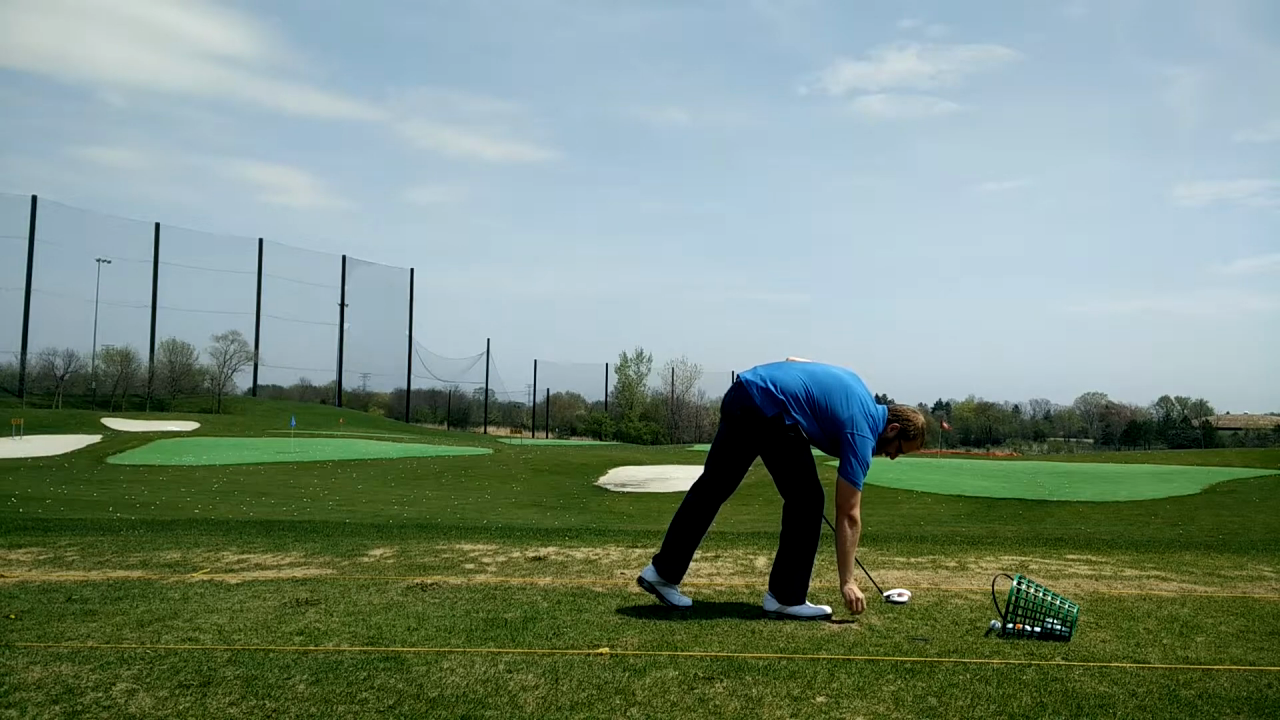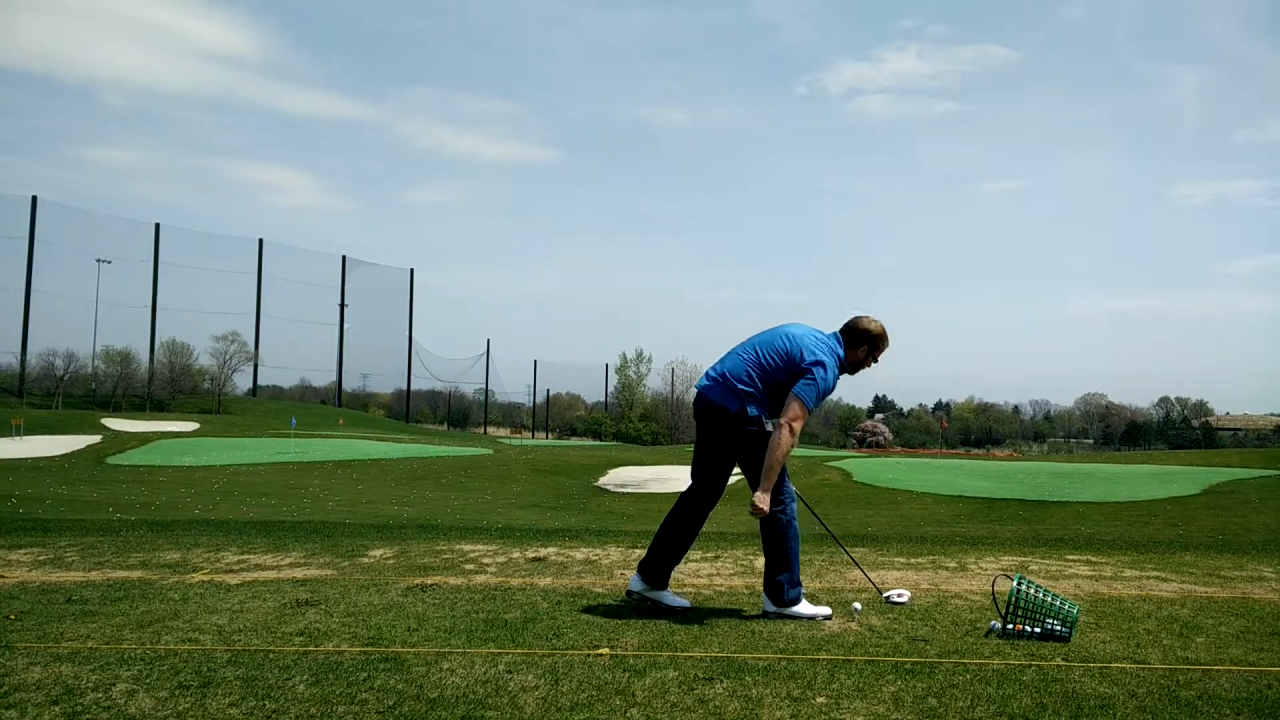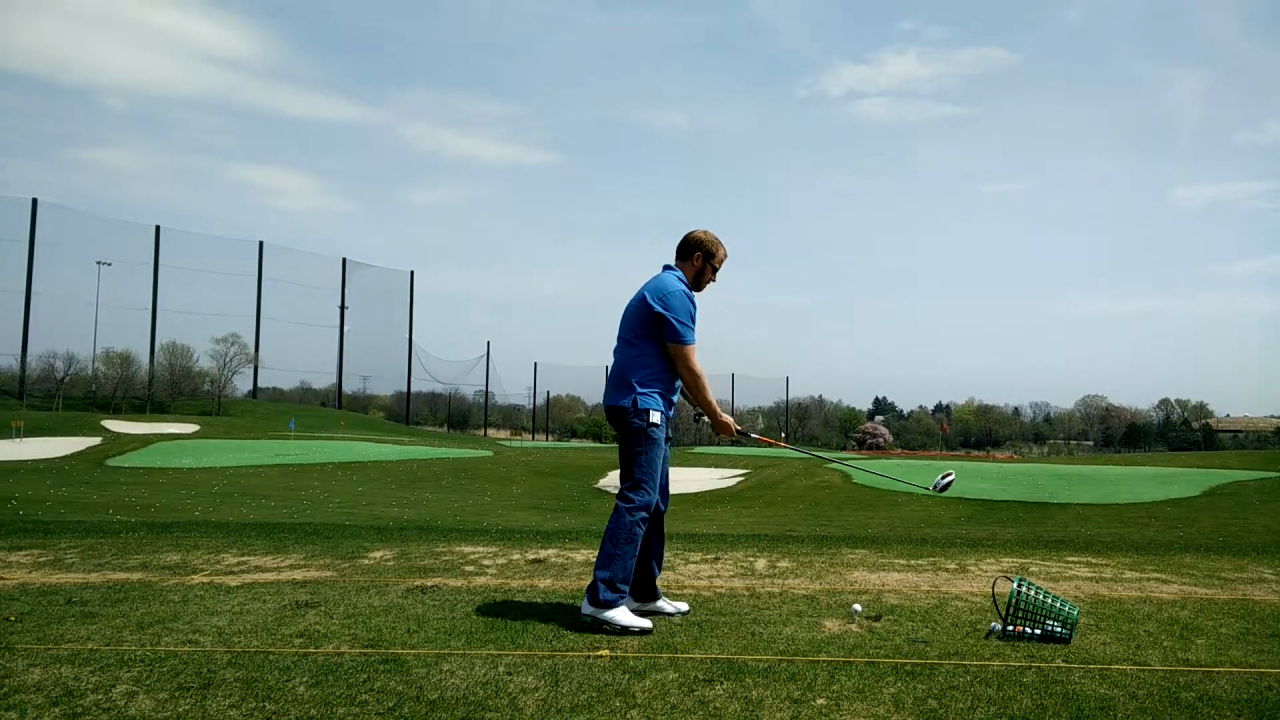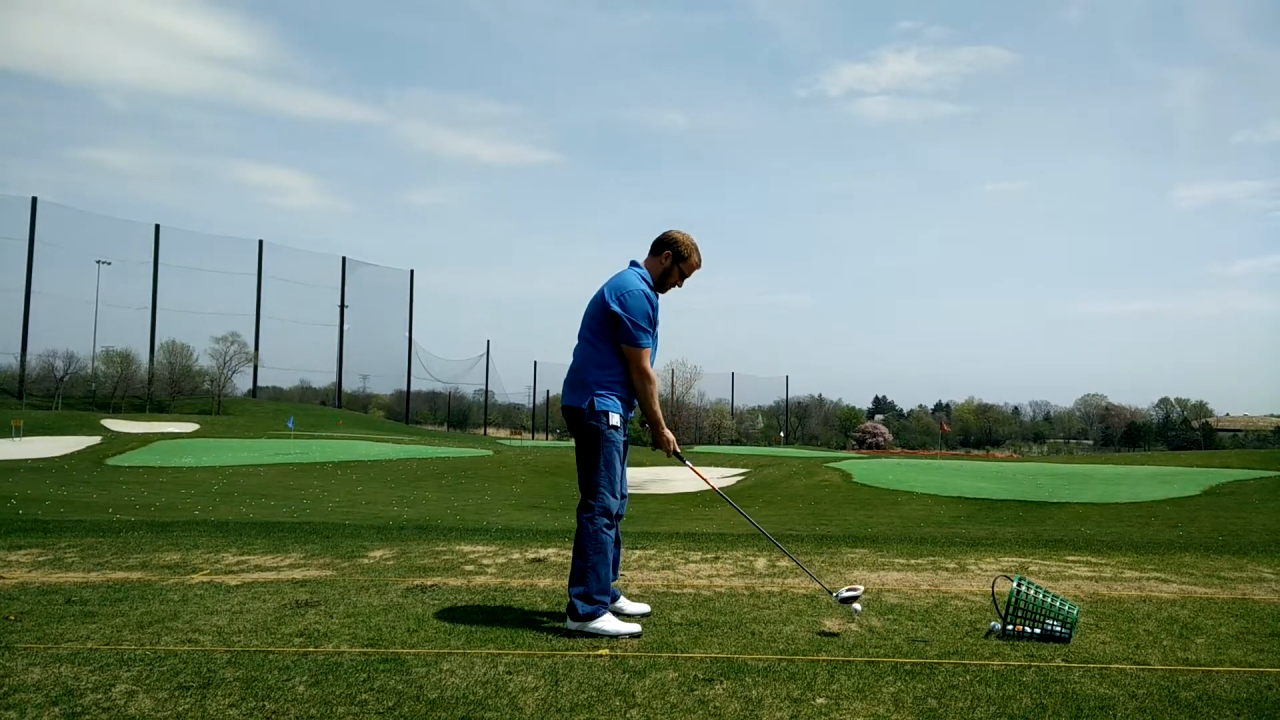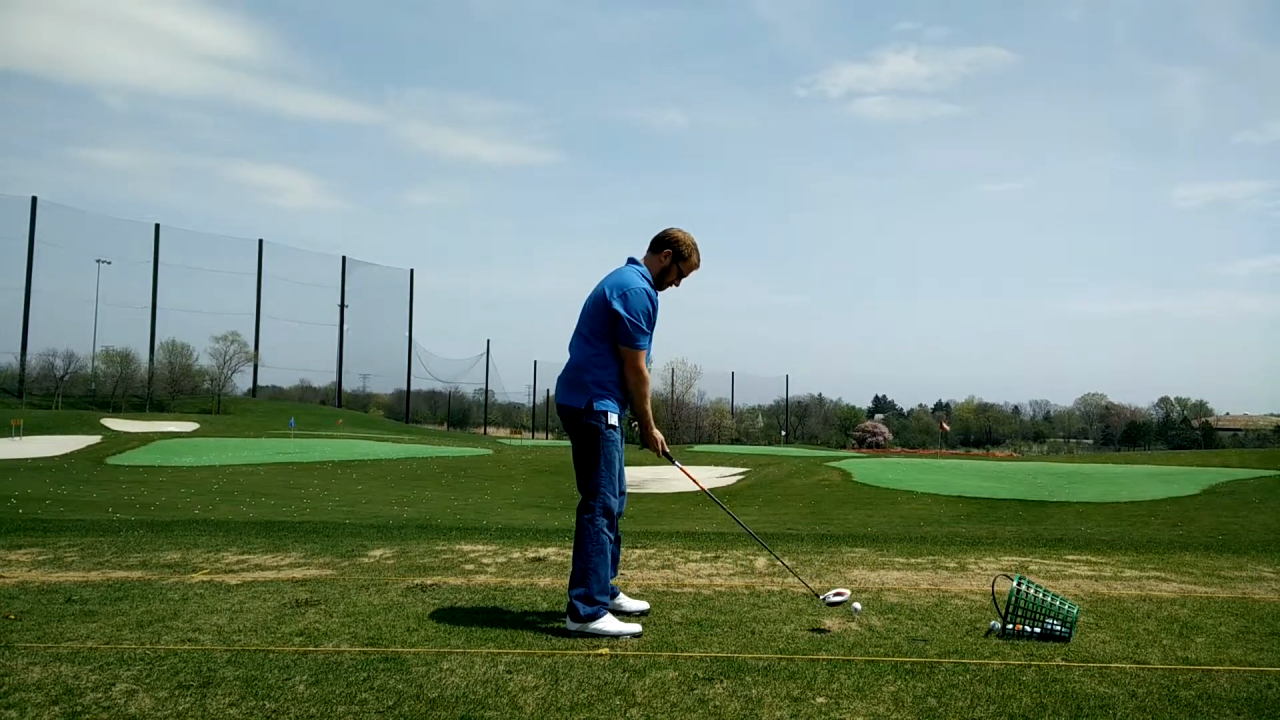
dt=1s
person 1, frame 1
left shoulder: (859, 394)
right shoulder: (861, 432)
left elbow: (793, 361)
right elbow: (848, 515)
right wrist: (848, 581)
left hip: (742, 394)
right hip: (771, 412)
left knee: (711, 488)
right knee: (806, 501)
left ankle: (662, 572)
right ankle: (786, 597)
person 1, frame 2
left shoulder: (812, 336)
right shoulder: (824, 365)
right elbow: (788, 427)
right wrist: (765, 489)
left hip: (710, 398)
right hip: (737, 409)
left knee: (702, 493)
right knee: (780, 498)
left ankle: (648, 578)
right ankle: (783, 597)
person 1, frame 3
left shoulder: (662, 287)
right shoulder: (675, 292)
right elbow: (688, 367)
left wrist: (703, 409)
right wrist: (715, 414)
left hip: (639, 405)
right hip: (641, 406)
left knee: (653, 501)
right knee: (638, 499)
left ankle: (643, 592)
right ankle: (604, 597)
person 1, frame 4
left shoulder: (633, 287)
right shoulder: (636, 291)
left elbow: (641, 369)
right elbow: (640, 371)
left wrist: (655, 423)
right wrist: (659, 427)
left hip: (601, 405)
right hip: (598, 406)
left knee: (611, 503)
right knee: (601, 505)
left ankle: (603, 593)
right ankle: (585, 609)
person 1, frame 5
left shoulder: (624, 279)
right shoulder: (638, 290)
right elbow: (635, 371)
left wrist: (643, 421)
right wrist: (648, 427)
left hip: (589, 401)
right hip: (593, 405)
left knee: (610, 499)
right knee: (600, 505)
left ankle: (602, 590)
right ankle: (586, 611)
